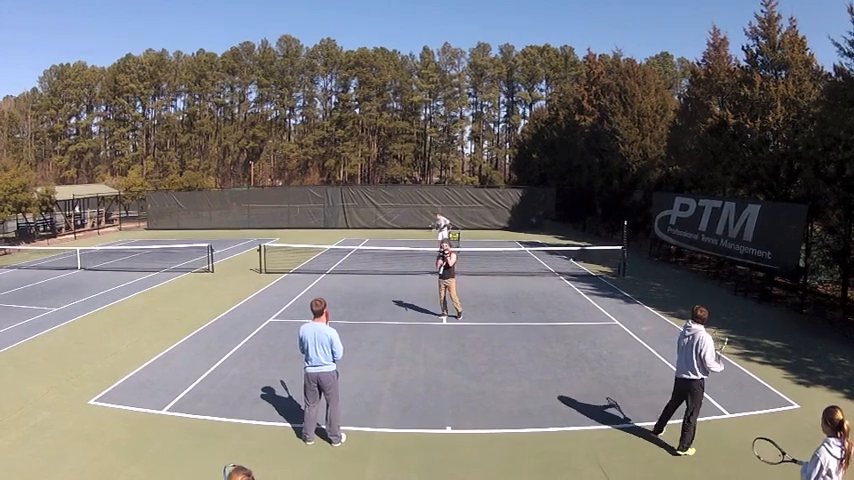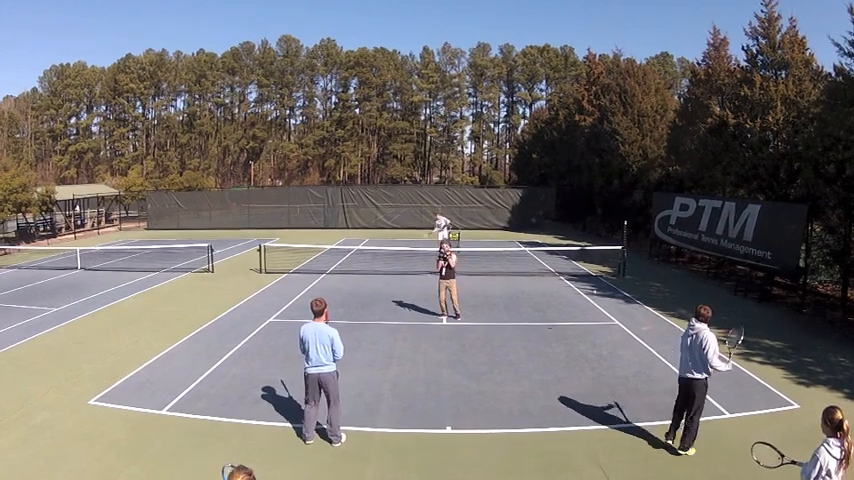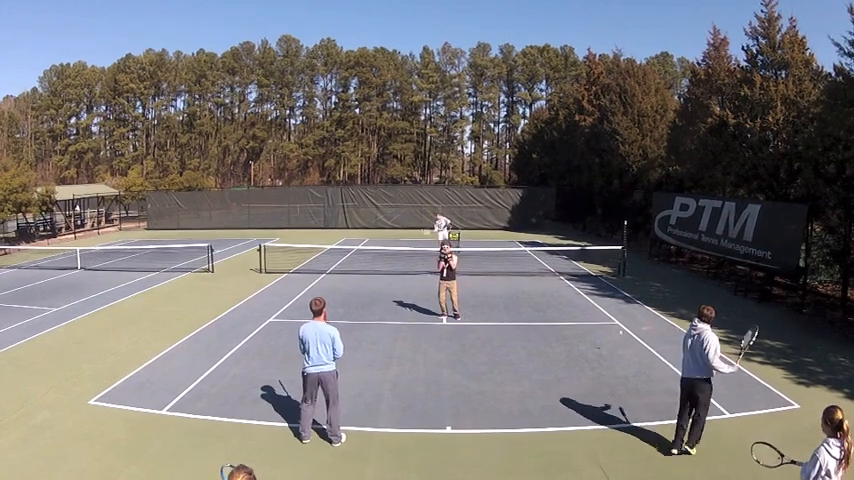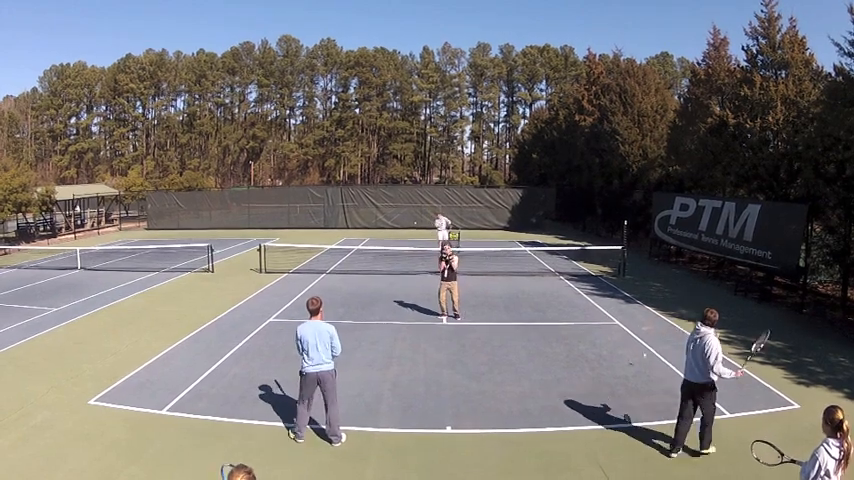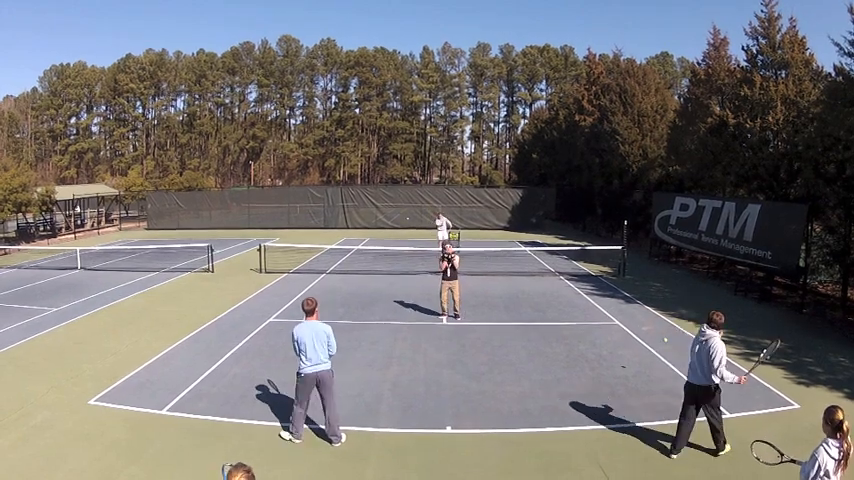
dt=0.1s
person 1, frame 1
left shoulder: (683, 334)
right shoulder: (705, 337)
right elbow: (709, 364)
right wrist: (721, 365)
left hip: (680, 378)
right hip: (695, 380)
left knee: (673, 404)
right knee: (691, 414)
left ankle: (658, 429)
right ankle: (684, 447)
person 1, frame 2
left shoulder: (686, 333)
right shoulder: (708, 336)
right elbow: (712, 362)
right wrist: (728, 365)
left hip: (683, 377)
right hip: (698, 380)
left knee: (679, 407)
right knee: (694, 413)
left ankle: (670, 436)
right ankle: (685, 446)
person 1, frame 3
left shoulder: (689, 333)
right shoulder: (710, 337)
right elbow: (714, 363)
right wrist: (731, 368)
left hip: (686, 378)
right hip: (702, 381)
left knee: (684, 413)
right knee: (700, 414)
left ankle: (676, 445)
right ankle: (690, 444)
person 1, frame 4
left shoulder: (693, 336)
right shoulder: (712, 341)
right elbow: (715, 368)
right wrist: (734, 373)
left hip: (688, 381)
right hip: (705, 385)
left knee: (684, 416)
right knee: (708, 415)
left ankle: (675, 448)
right ankle: (705, 446)
person 1, frame 5
left shoulder: (698, 338)
right shoulder: (718, 344)
right elbow: (719, 371)
right wrist: (736, 379)
left hip: (692, 384)
right hip: (708, 387)
left knee: (686, 418)
right knee: (715, 419)
left ankle: (675, 449)
right ankle: (721, 446)
person 2, frame 1
left shoulder: (303, 329)
right shoulder: (331, 332)
left elbow: (302, 350)
right elbow: (338, 356)
left hip: (310, 372)
right hip: (328, 373)
left knee: (310, 406)
right knee: (332, 406)
left ankle: (308, 436)
right ankle: (335, 437)
person 2, frame 2
left shoulder: (304, 329)
right shoulder: (331, 332)
left elbow: (303, 350)
right elbow: (339, 355)
left hip: (310, 372)
right hip: (328, 373)
left knee: (311, 405)
right knee: (333, 405)
left ankle: (308, 435)
right ankle: (335, 437)
person 2, frame 3
left shoulder: (303, 329)
right shoulder: (332, 331)
left elbow: (302, 351)
right elbow: (338, 353)
left hip: (310, 372)
right hip: (328, 372)
left knee: (307, 403)
right knee: (333, 405)
left ankle: (304, 434)
right ankle: (335, 437)
person 2, frame 4
left shoulder: (300, 329)
right shoulder: (330, 329)
left elbow: (300, 351)
right elbow: (336, 352)
left hip: (308, 372)
right hip: (327, 371)
left knee: (304, 403)
right knee: (331, 405)
left ankle: (298, 433)
right ankle: (335, 437)
person 2, frame 5
left shoulder: (297, 330)
right shoulder: (326, 328)
left elbow: (296, 351)
right elbow: (332, 351)
left hip: (305, 373)
right hip: (324, 371)
left knee: (300, 405)
right knee: (330, 405)
left ankle: (295, 434)
right ankle: (335, 437)
